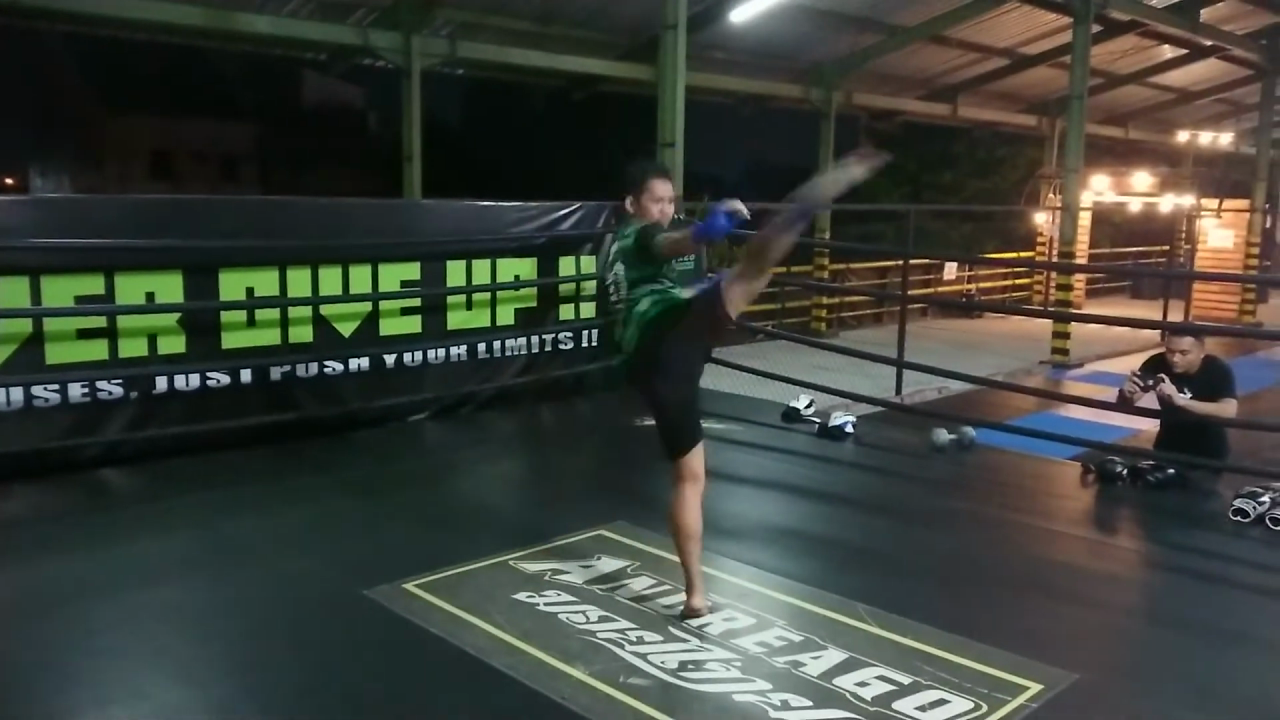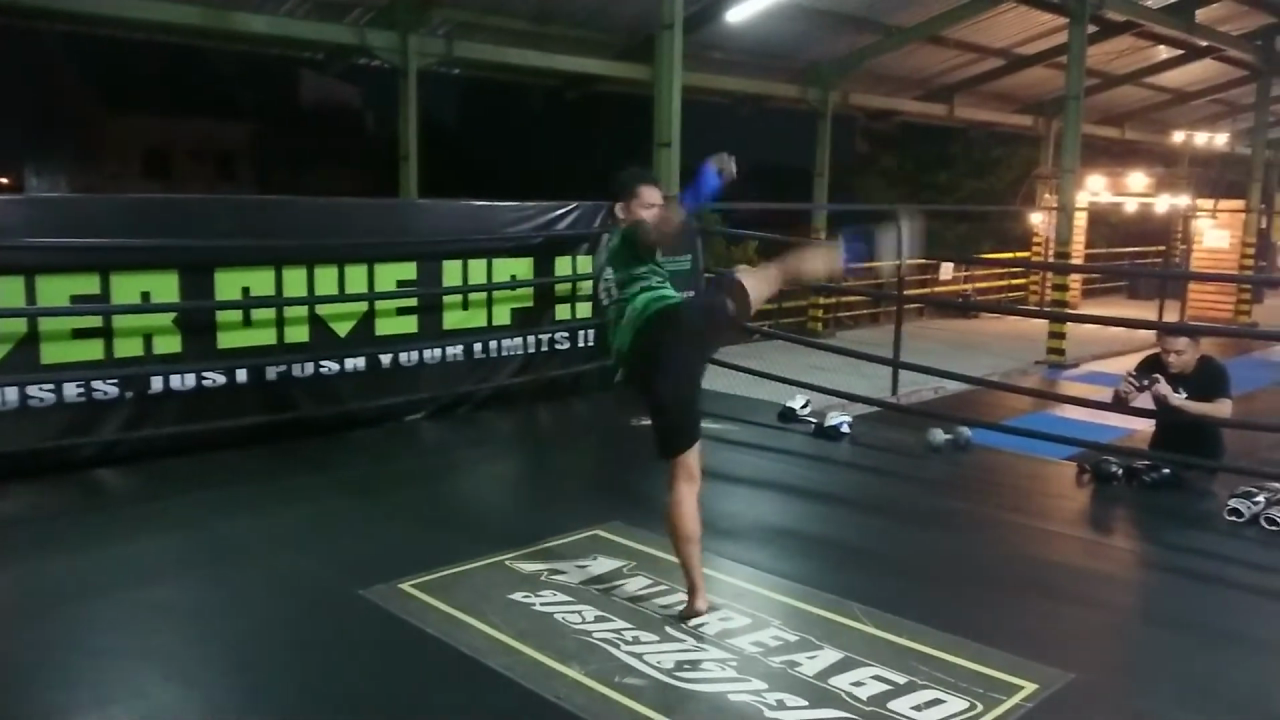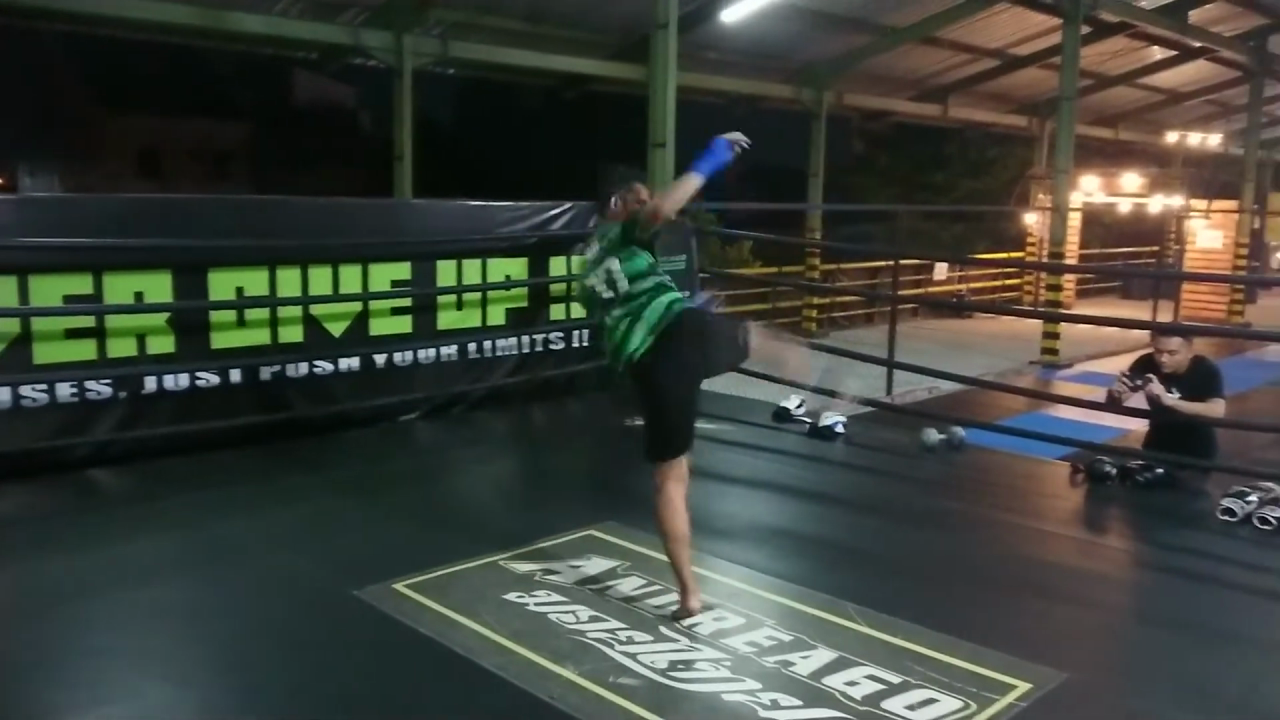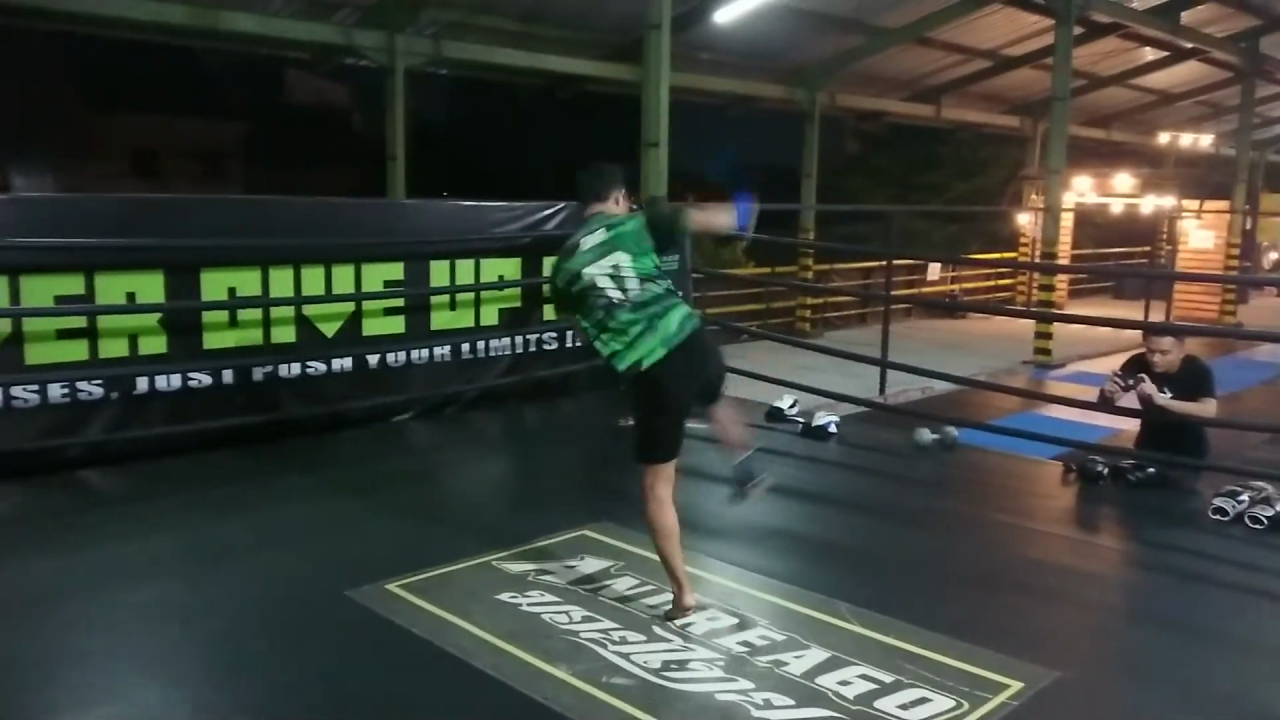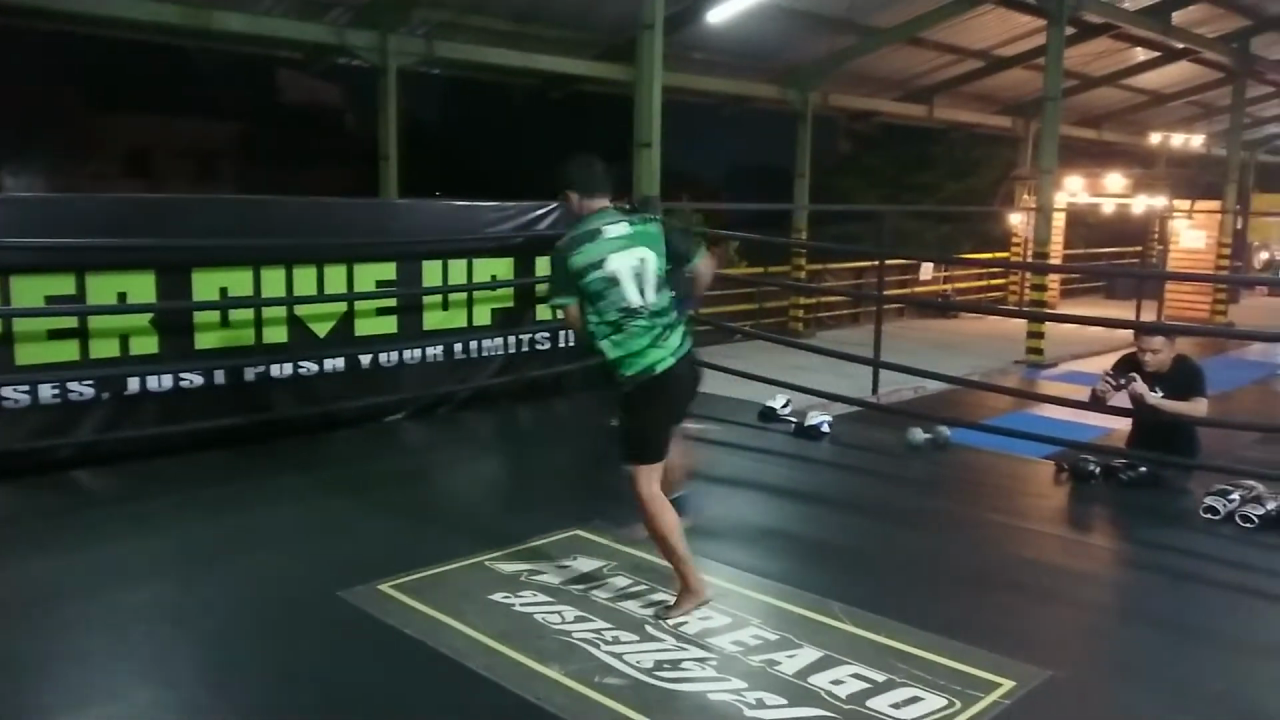
dt=0.1s
person 1, frame 1
left shoulder: (617, 256)
right shoulder: (640, 239)
right elbow: (676, 244)
right wrist: (712, 226)
left hip: (649, 366)
right hip: (675, 335)
left knee: (689, 477)
right knee: (748, 271)
left ankle: (696, 593)
right ankle: (807, 201)
person 1, frame 2
left shoulder: (611, 263)
right shoulder: (624, 238)
right elbow: (659, 231)
right wrist: (700, 191)
left hip: (646, 363)
right hip: (673, 328)
left knee: (684, 479)
right knee: (774, 272)
left ankle: (696, 593)
right ankle: (847, 255)
person 1, frame 3
left shoulder: (593, 259)
right shoulder: (630, 236)
right elbow: (662, 208)
right wrist: (711, 158)
left hip: (651, 368)
right hip: (696, 332)
left knee: (670, 480)
right knee: (754, 338)
left ankle: (689, 592)
person 1, frame 4
left shoulder: (563, 264)
right shoulder: (634, 224)
left elbow: (574, 321)
right elbow: (704, 220)
right wrist: (739, 213)
left hip: (649, 376)
right hip: (687, 346)
left knee: (657, 487)
right knee: (714, 404)
left ankle: (682, 591)
right ankle: (747, 467)
person 1, frame 5
left shoulder: (569, 250)
right shoulder: (648, 227)
left elbow: (574, 321)
right elbow: (703, 270)
right wrist: (675, 305)
left hip: (643, 375)
right hip: (681, 361)
left knee: (646, 484)
right knee: (666, 441)
left ankle: (691, 584)
right ankle: (675, 505)
